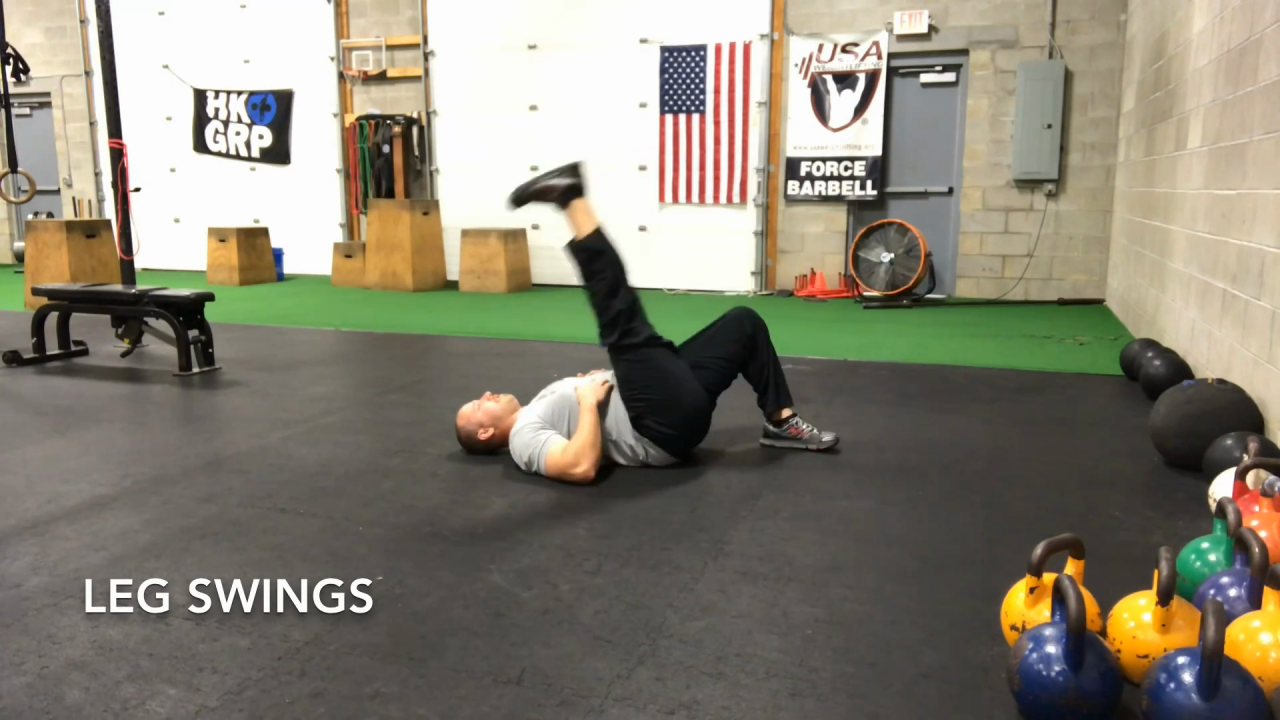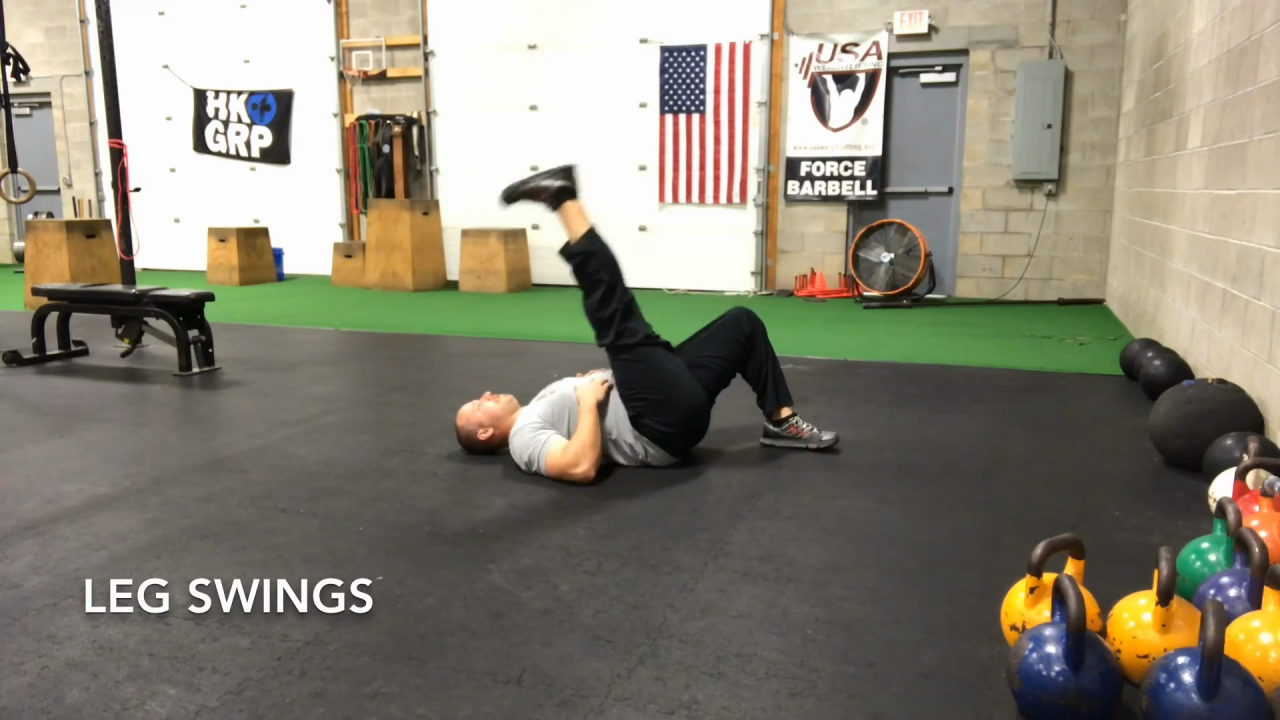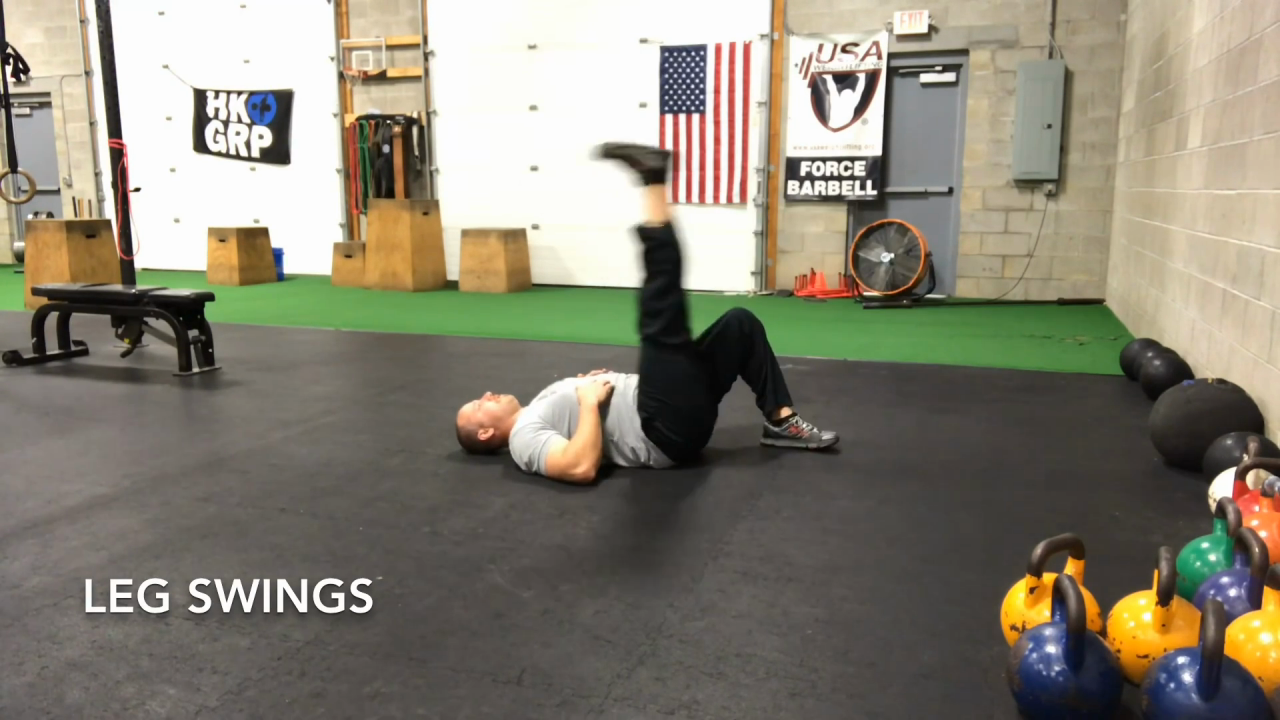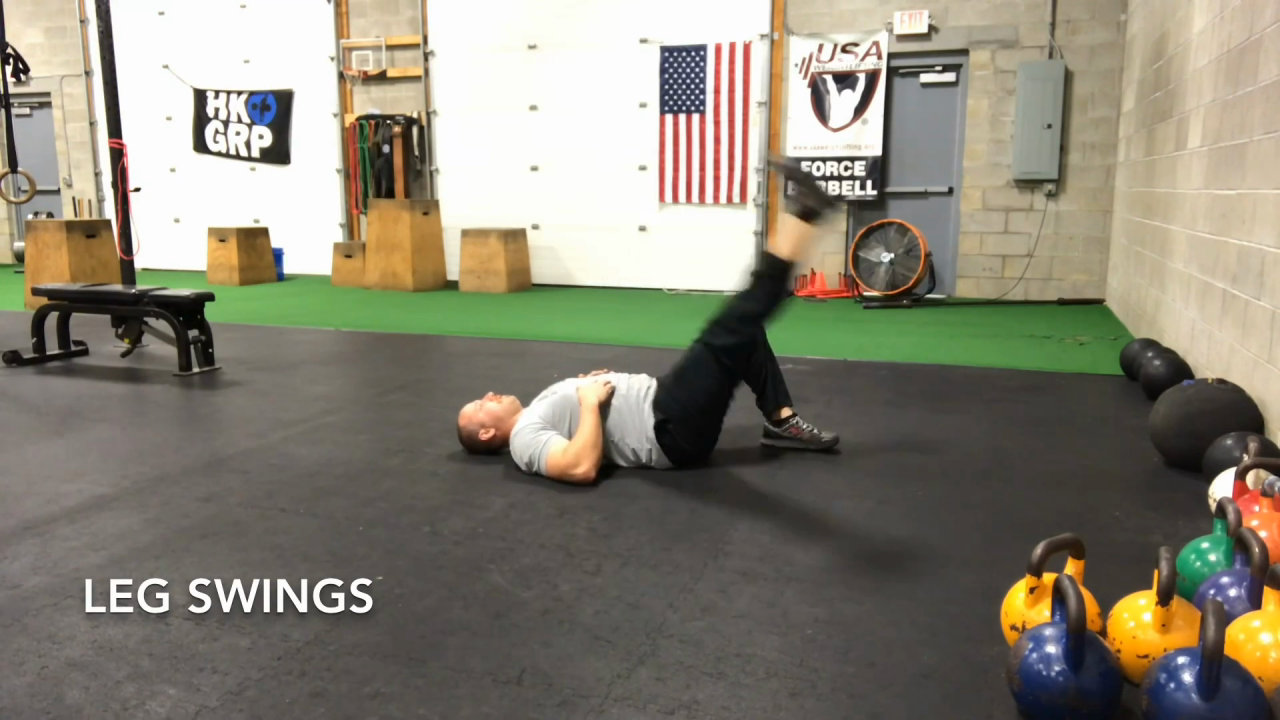
dt=0.2s
person 1, frame 1
left shoulder: (536, 411)
right shoulder: (524, 437)
right elbow: (583, 467)
left wrist: (597, 382)
right wrist: (588, 402)
left hip: (674, 405)
right hip: (668, 422)
left knee: (743, 323)
right knee: (623, 325)
left ankle: (782, 422)
person 1, frame 2
left shoulder: (536, 410)
right shoulder: (524, 438)
right elbow: (582, 467)
left wrist: (596, 385)
right wrist: (589, 401)
left hip: (675, 402)
right hip: (667, 420)
left knee: (742, 323)
right knee: (618, 325)
left ankle: (781, 422)
person 1, frame 3
left shoulder: (539, 409)
right shoulder: (525, 438)
right elbow: (582, 467)
left wrist: (597, 382)
right wrist: (590, 400)
left hip: (675, 413)
right hip: (672, 428)
left knee: (740, 323)
right knee: (661, 322)
left ankle: (782, 422)
person 1, frame 4
left shoulder: (536, 414)
right shoulder: (526, 439)
right elbow: (583, 466)
left wrist: (597, 384)
right wrist: (591, 401)
left hip: (657, 402)
right hip: (676, 432)
left knee: (744, 325)
right knee: (727, 335)
left ankle: (783, 422)
right ankle: (799, 216)
